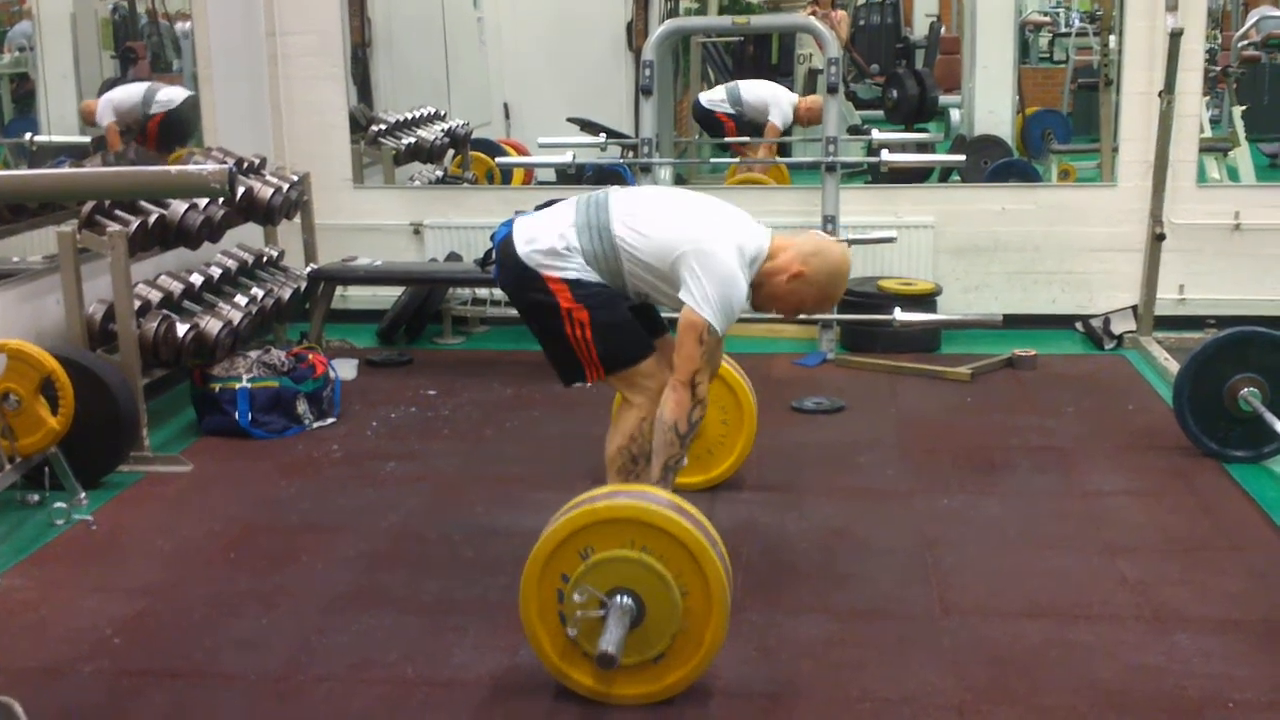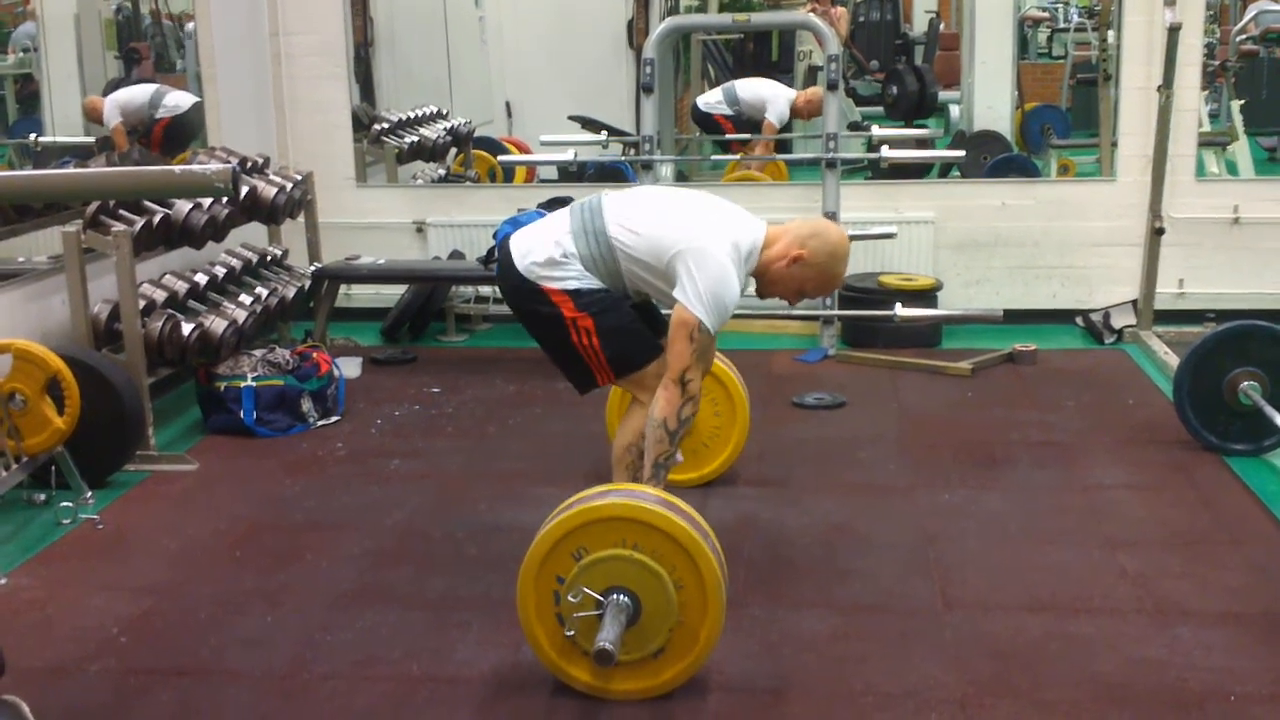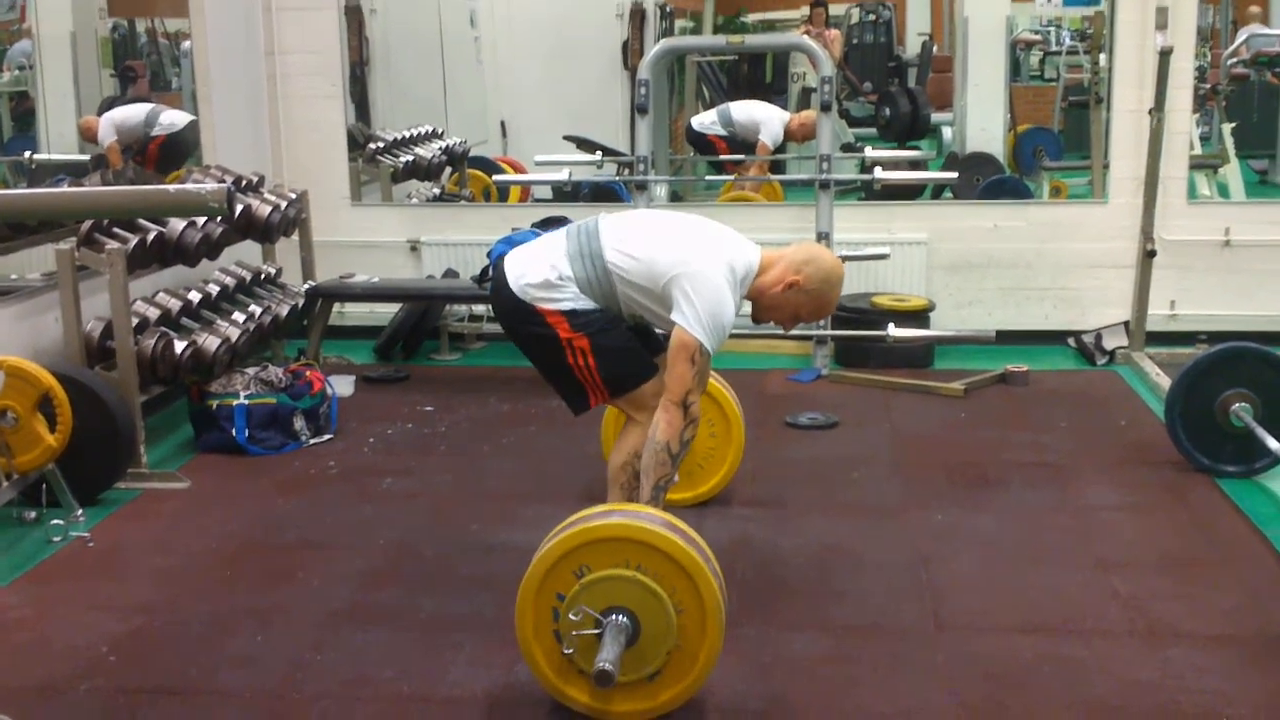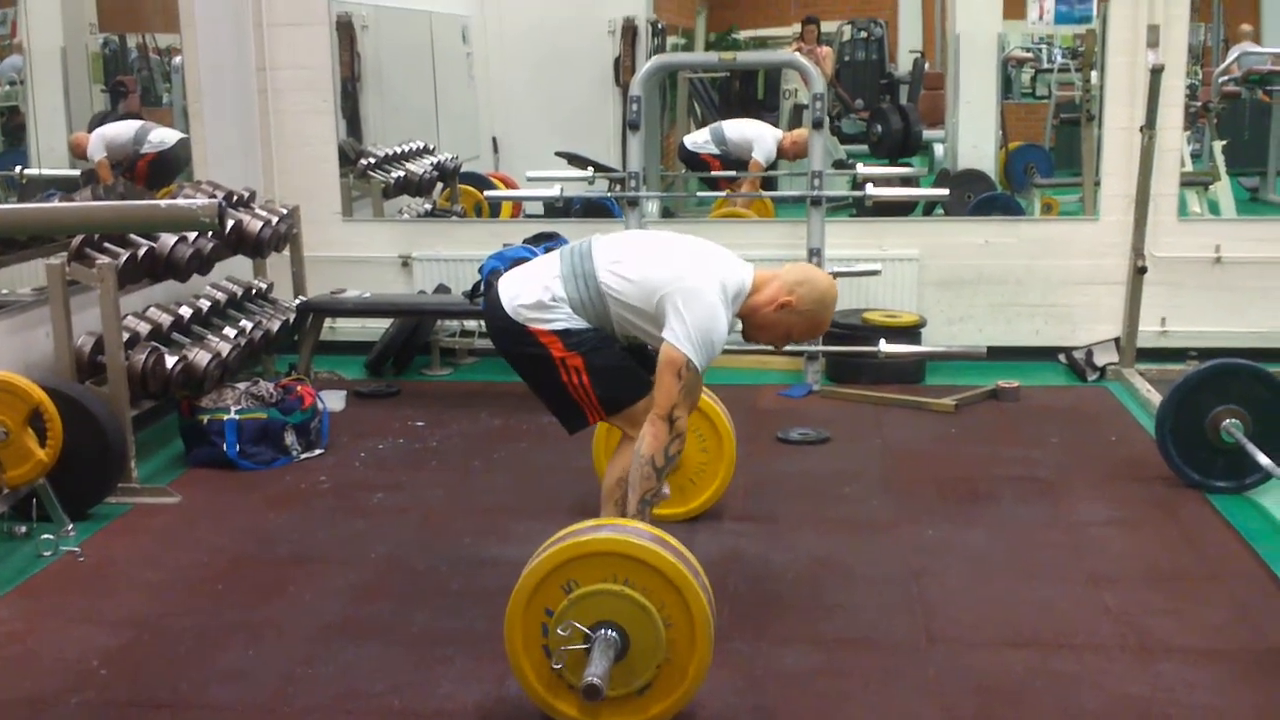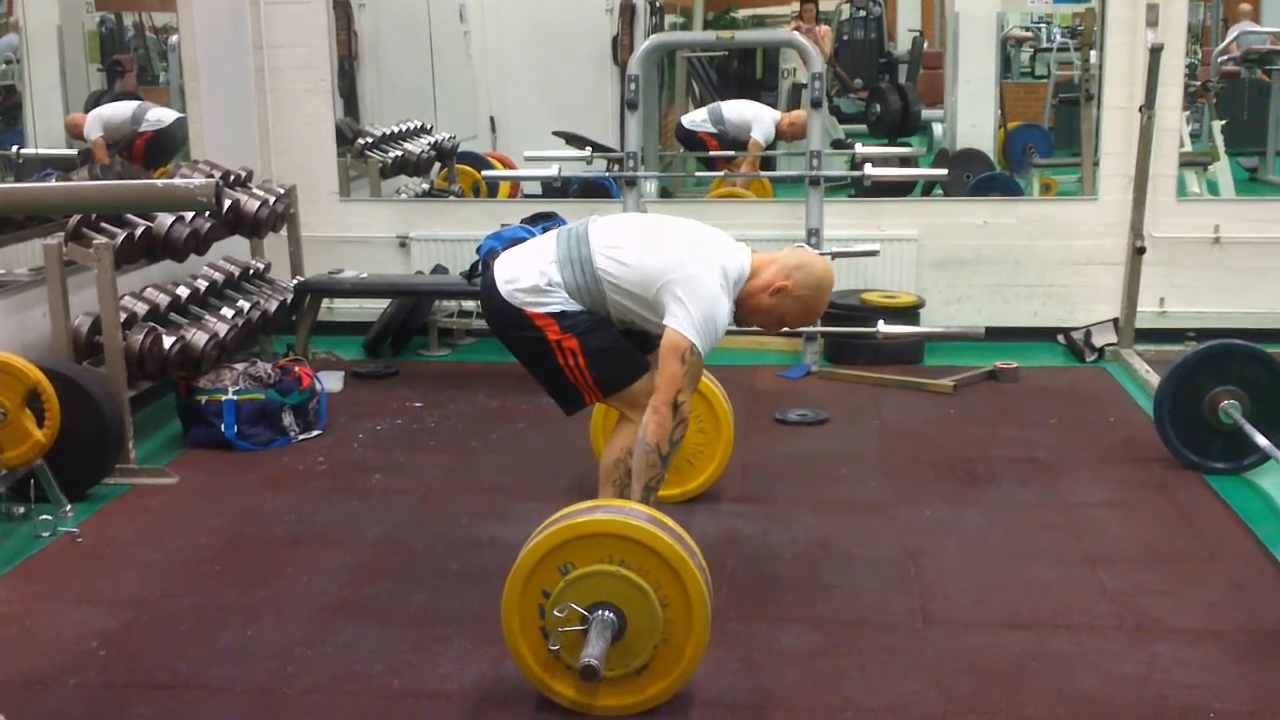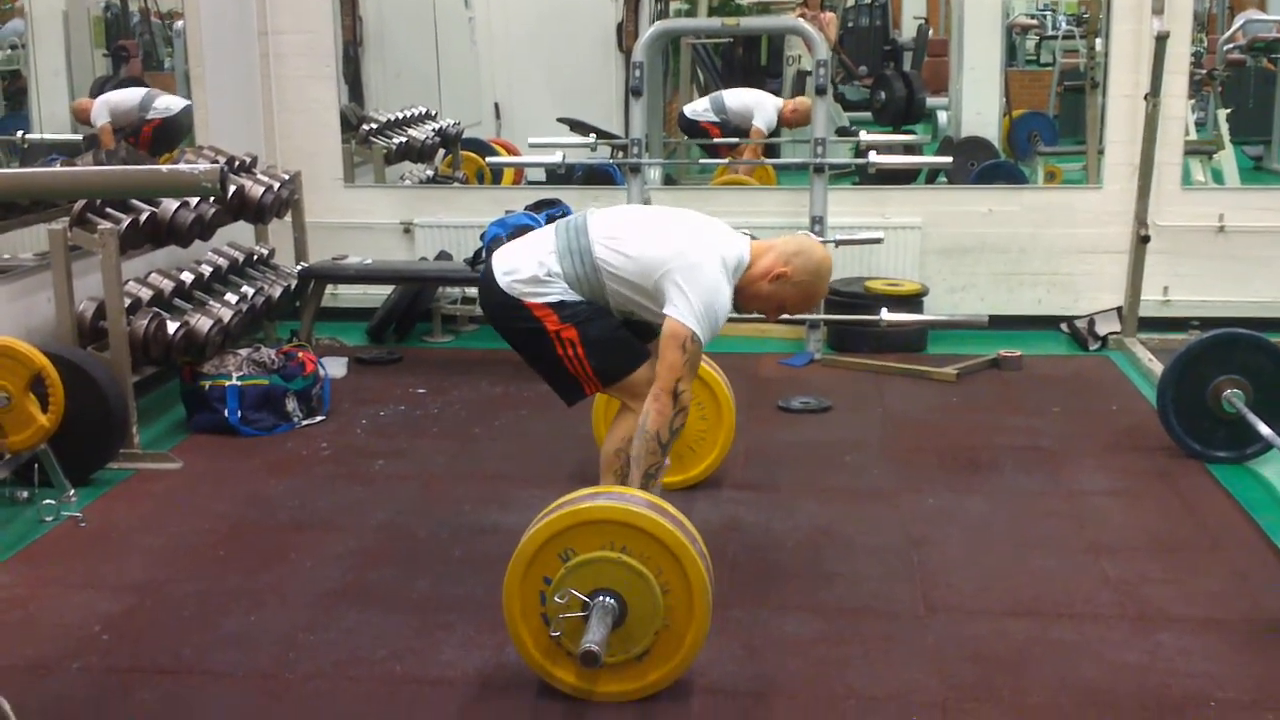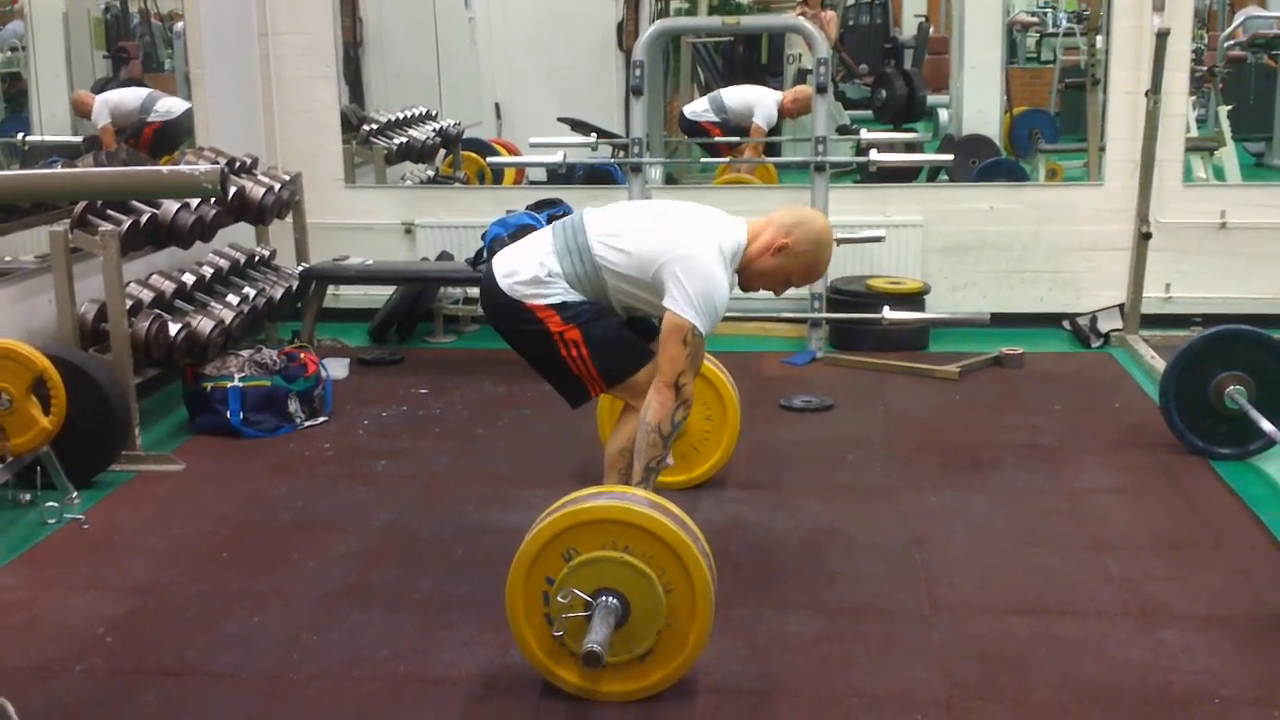
dt=0.4s
person 1, frame 1
left shoulder: (743, 240)
right shoulder: (726, 273)
right elbow: (686, 388)
left hip: (558, 247)
right hip: (544, 259)
left knee: (663, 365)
right knee: (648, 389)
person 1, frame 2
left shoulder: (740, 232)
right shoulder: (720, 268)
right elbow: (678, 384)
left hip: (549, 252)
right hip: (543, 269)
left knee: (666, 362)
right knee: (651, 388)
person 1, frame 3
left shoulder: (733, 256)
right shoulder: (715, 292)
right elbow: (678, 406)
left hip: (542, 273)
right hip: (537, 291)
left knee: (662, 385)
right knee: (649, 408)
person 1, frame 4
left shoulder: (726, 274)
right shoulder: (708, 309)
right elbow: (665, 421)
left hip: (540, 292)
right hip: (530, 312)
left knee: (658, 401)
right knee: (643, 423)
person 1, frame 5
left shoulder: (724, 258)
right shoulder: (709, 296)
right elbow: (666, 409)
left hip: (536, 273)
right hip: (525, 295)
left knee: (654, 379)
right knee: (643, 406)
person 1, frame 6
left shoulder: (721, 245)
right shoulder: (708, 283)
right elbow: (667, 397)
left hip: (533, 268)
right hip: (524, 288)
left knee: (653, 369)
right knee: (643, 395)
person 1, frame 7
left shoulder: (719, 234)
right shoulder: (706, 272)
right elbow: (670, 389)
left hip: (535, 272)
right hip: (526, 290)
left knee: (653, 377)
right knee: (647, 393)
